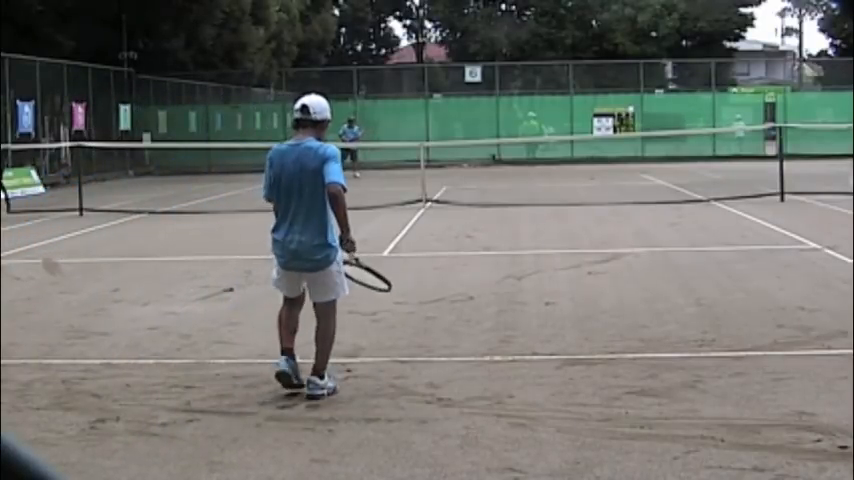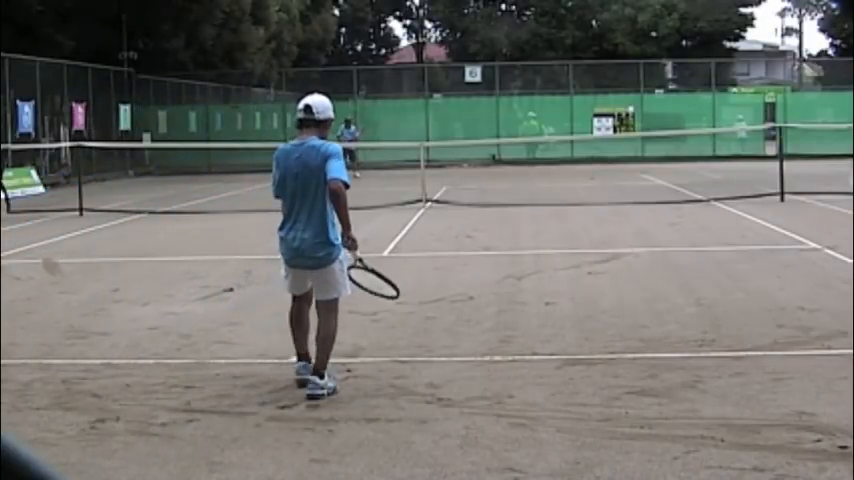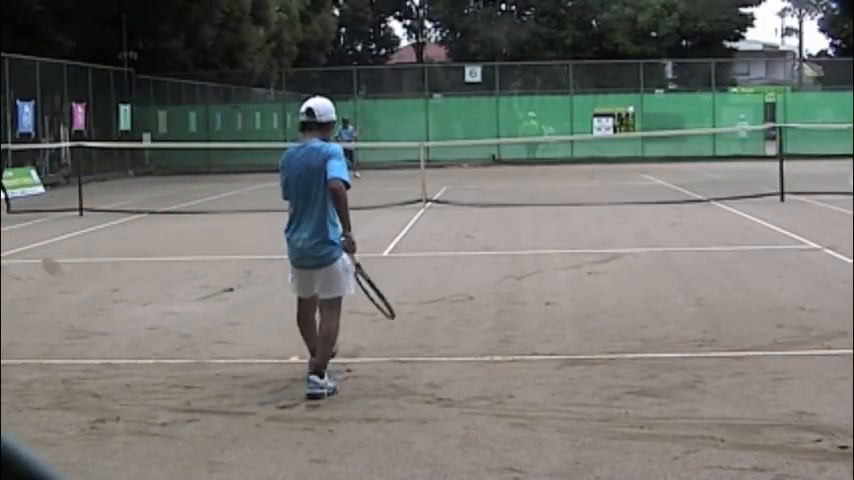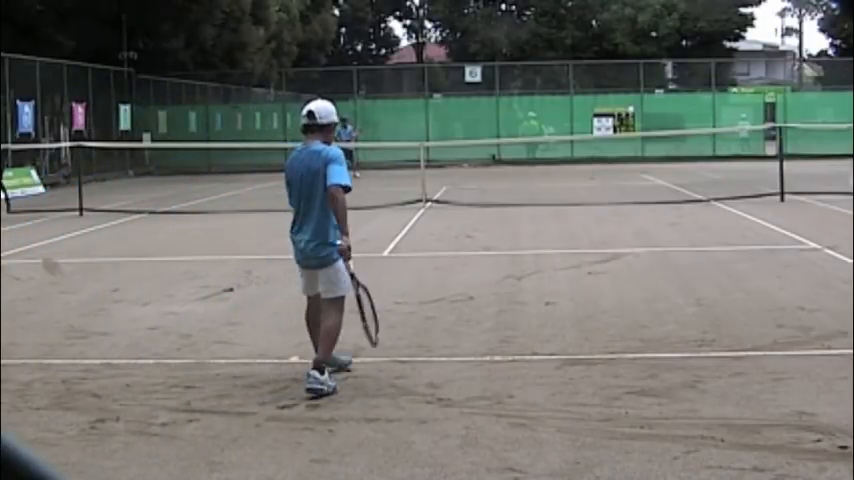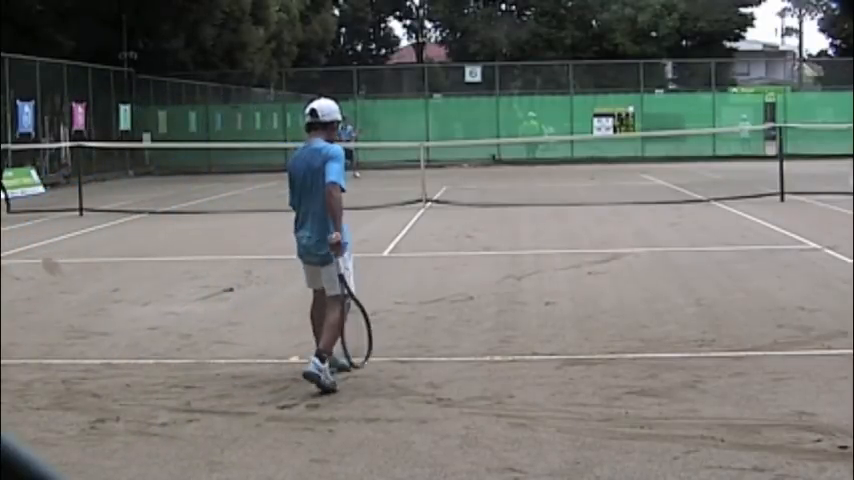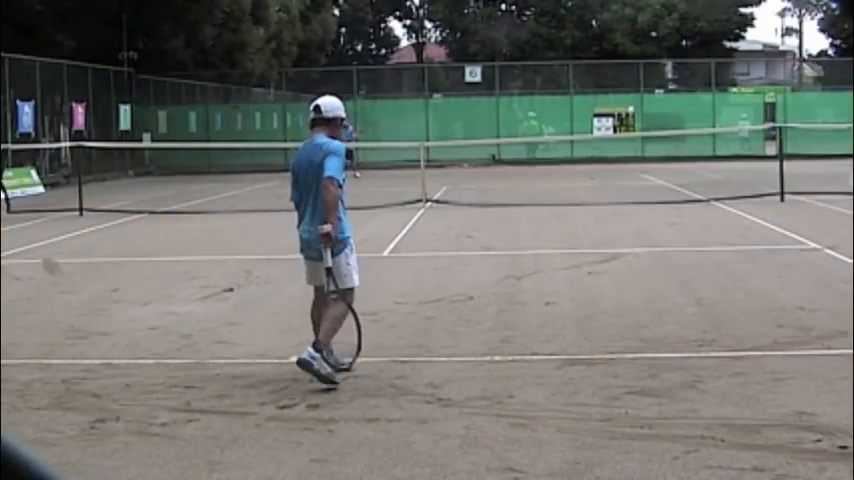
dt=0.1s
person 1, frame 1
left shoulder: (275, 155)
right shoulder: (327, 153)
left elbow: (271, 198)
right elbow: (335, 191)
right wrist: (346, 233)
left hip: (285, 246)
right hip: (320, 248)
left knee: (291, 303)
right knee: (326, 313)
left ankle: (287, 359)
right ankle: (318, 379)
person 1, frame 2
left shoulder: (281, 154)
right shoulder: (330, 151)
right elbow: (336, 188)
right wrist: (347, 230)
left hip: (291, 243)
right hip: (324, 245)
left knee: (300, 302)
right knee: (327, 311)
left ankle: (303, 364)
right ankle: (318, 378)
person 1, frame 3
left shoulder: (287, 157)
right shoulder: (331, 152)
right elbow: (336, 187)
right wrist: (347, 230)
left hip: (297, 243)
right hip: (326, 245)
left knee: (306, 304)
right knee: (330, 310)
left ankle: (317, 358)
right ankle: (318, 377)
person 1, frame 4
left shoulder: (292, 160)
right shoulder: (332, 154)
right elbow: (336, 191)
right wrist: (344, 234)
left hip: (302, 244)
right hip: (328, 245)
left knee: (315, 302)
right knee: (333, 308)
left ankle: (324, 358)
right ankle: (318, 372)
person 1, frame 5
left shoulder: (295, 159)
right shoulder: (332, 152)
right elbow: (332, 189)
right wrist: (337, 230)
left hip: (305, 240)
right hip: (329, 241)
left knee: (320, 299)
right knee: (337, 303)
left ankle: (324, 356)
right ankle: (319, 361)
person 1, frame 6
left shoulder: (299, 154)
right shoulder: (333, 148)
right elbow: (330, 184)
right wrist: (330, 222)
left hip: (309, 235)
right hip: (332, 237)
left knee: (323, 295)
right knee: (342, 299)
left ankle: (323, 354)
right ankle: (316, 352)
